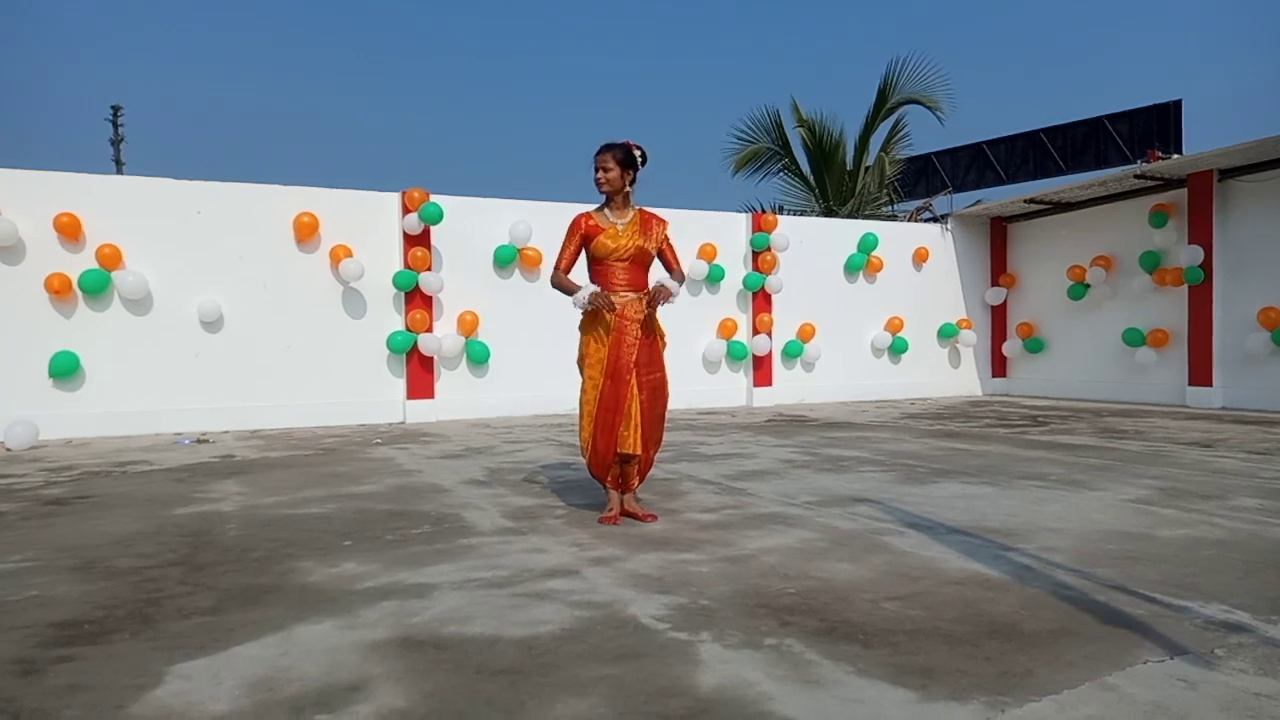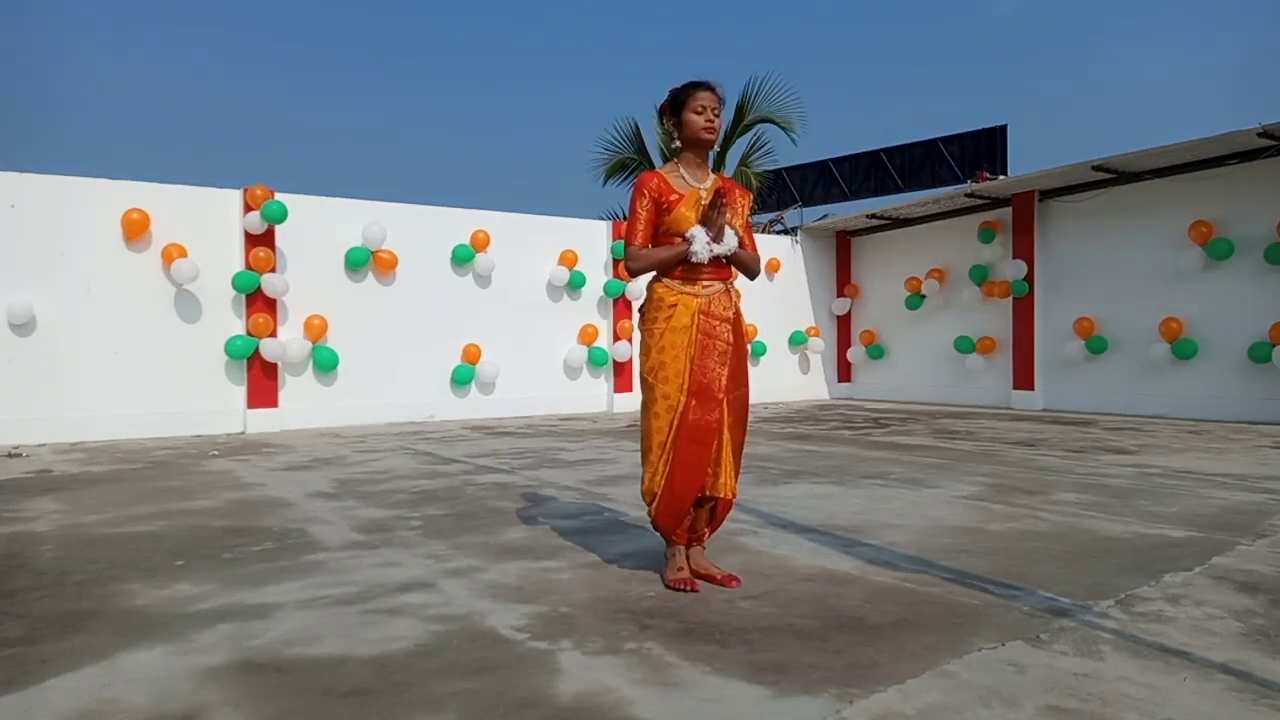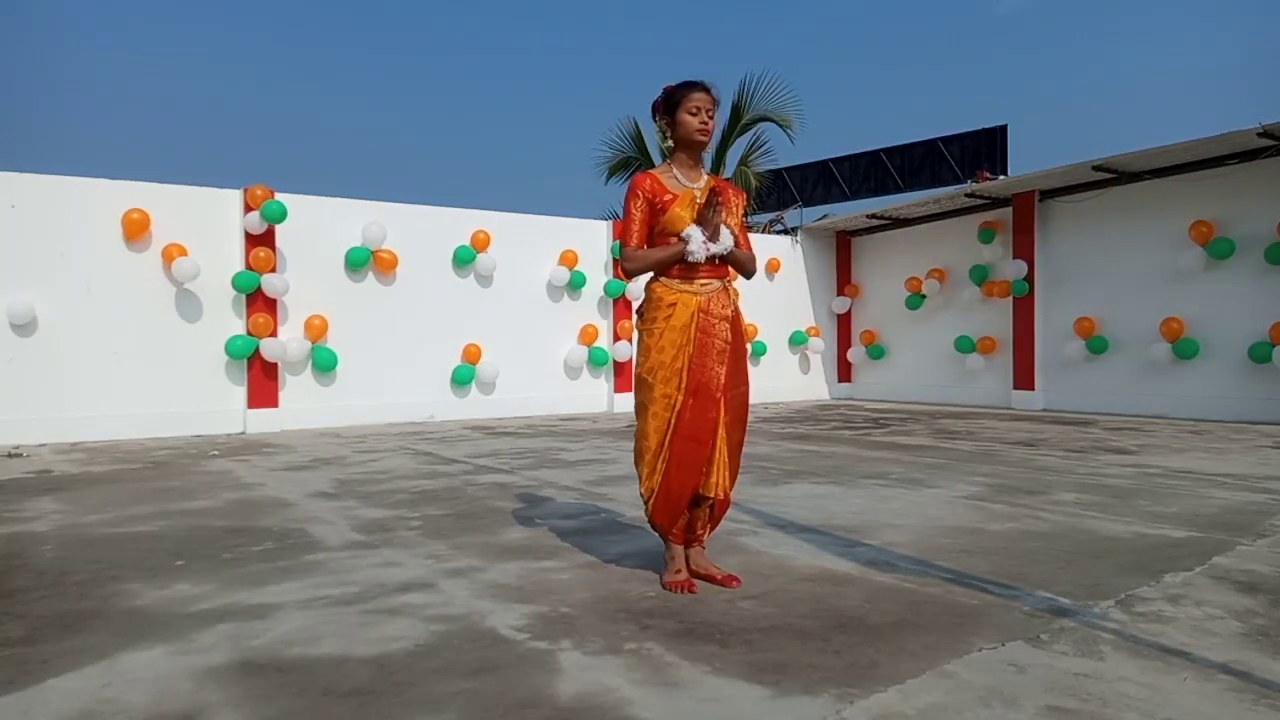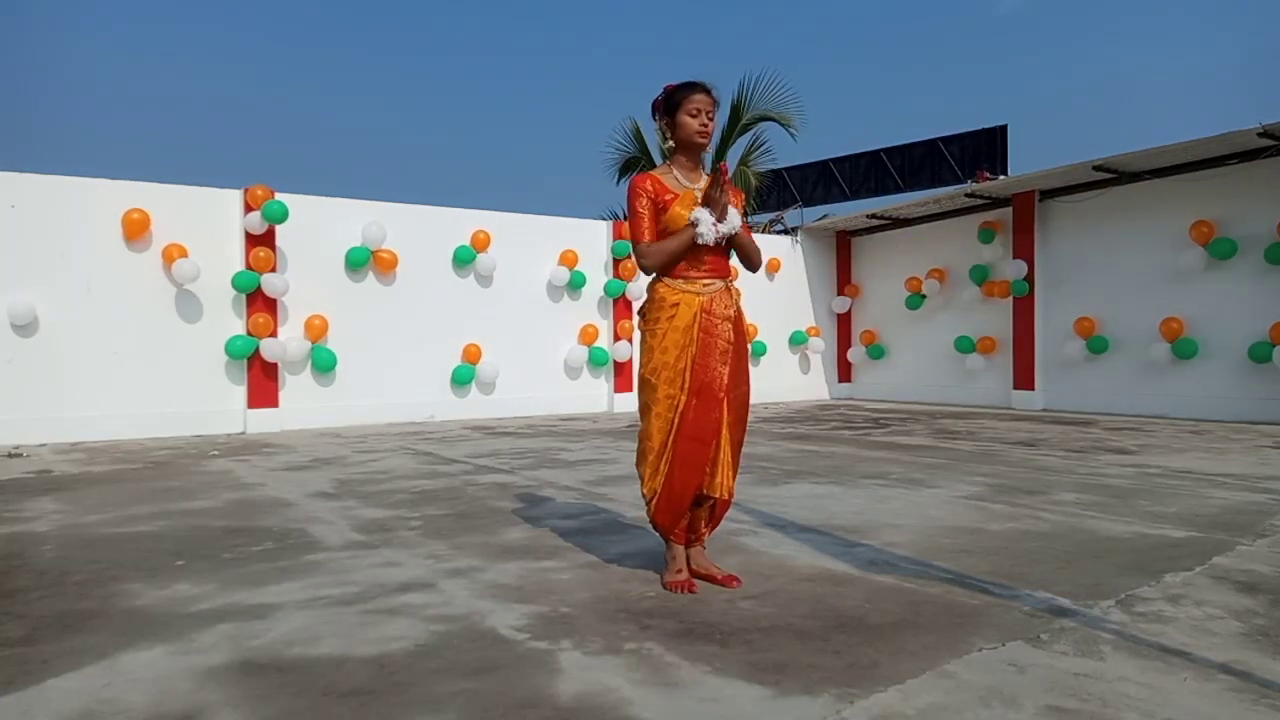
dt=0.4s
person 1, frame 1
left shoulder: (652, 222)
right shoulder: (585, 223)
left elbow: (677, 271)
right elbow: (559, 274)
left wrist: (668, 288)
right wrist: (589, 294)
left hip: (643, 322)
right hip: (602, 323)
left knee: (637, 412)
right knee: (604, 413)
person 1, frame 2
left shoulder: (733, 192)
right shoulder: (652, 184)
left elbow: (753, 266)
right elbow: (634, 261)
left wrist: (725, 237)
right wrist: (697, 238)
left hip: (723, 320)
right hip: (672, 317)
left knee: (717, 430)
right knee: (676, 429)
left ankle: (697, 547)
right ankle: (674, 552)
person 1, frame 3
left shoulder: (727, 192)
right shoulder: (647, 185)
left elbow: (749, 265)
right elbow: (631, 262)
left wrist: (720, 236)
right wrist: (693, 238)
left hip: (721, 319)
right hip: (671, 317)
left knee: (715, 429)
right knee: (672, 428)
left ankle: (697, 546)
right ankle: (673, 551)
person 1, frame 4
left shoulder: (726, 190)
right shoulder: (647, 185)
left elbow: (754, 259)
right elbow: (648, 259)
left wrist: (726, 217)
right wrist: (702, 219)
left hip: (723, 318)
right hip: (674, 317)
left knee: (716, 427)
right knee: (675, 426)
left ankle: (698, 546)
right ankle: (674, 552)
